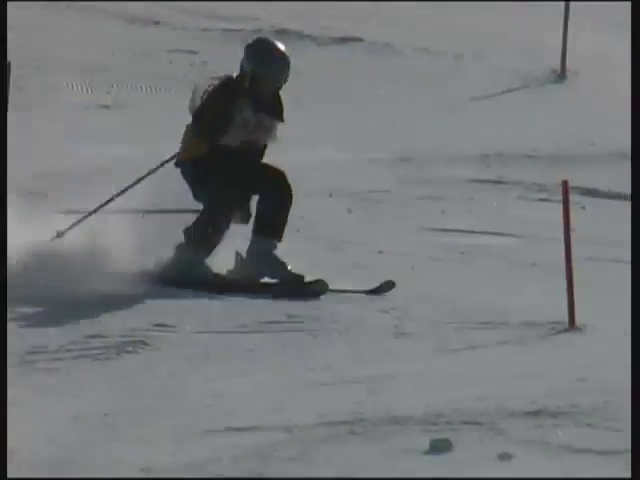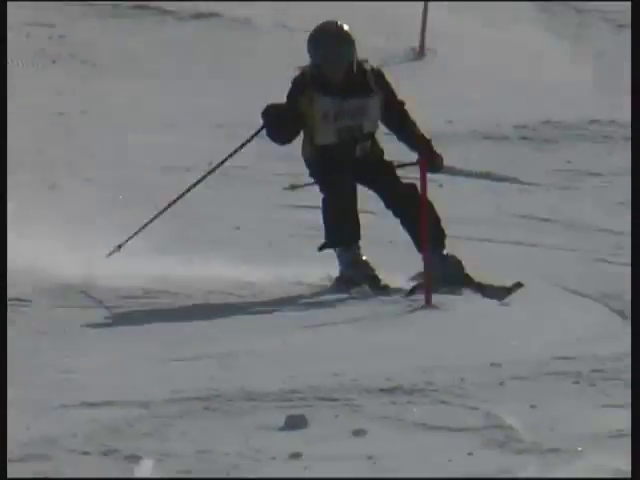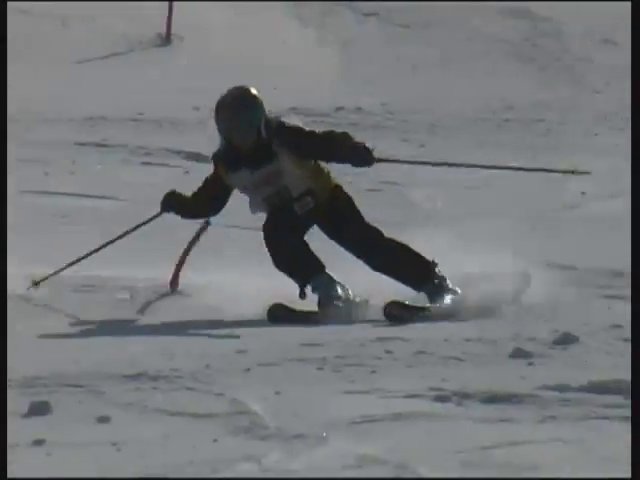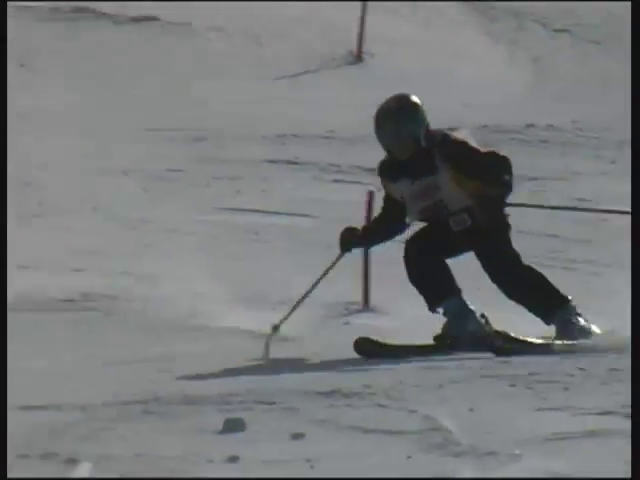
dt=0.3s
person 1, frame 1
left shoulder: (271, 105)
right shoulder: (228, 92)
left elbow: (255, 149)
right elbow: (204, 125)
left wrist: (244, 199)
left hip: (236, 159)
right hip: (201, 159)
left knee: (278, 187)
right knee: (224, 200)
left ankle: (260, 256)
right ankle: (189, 258)
person 1, frame 2
left shoulder: (369, 79)
right shoulder: (306, 87)
left elbow: (396, 115)
right elbow: (283, 133)
left wrist: (424, 147)
right wrist: (274, 119)
left hip: (364, 151)
right hip: (326, 156)
left knee: (404, 197)
right knee: (340, 192)
left ankle: (438, 261)
right ankle: (351, 261)
person 1, frame 3
left shoulder: (281, 136)
right shoulder: (227, 164)
left elbow: (326, 143)
right elbow: (209, 201)
left wrist: (356, 151)
right wrist: (180, 204)
left hip: (322, 197)
right hip: (283, 211)
left knee: (364, 240)
right knee: (277, 235)
left ankle: (434, 282)
right ankle: (329, 291)
person 1, frame 4
left shoulder: (448, 149)
right shoulder: (391, 173)
left elbow: (498, 165)
right elbow: (390, 222)
left wrist: (497, 192)
right wrist: (360, 237)
left hip: (478, 221)
right hip: (446, 229)
left knee: (505, 270)
right knee: (417, 253)
left ankle: (569, 321)
right ankle: (462, 322)
